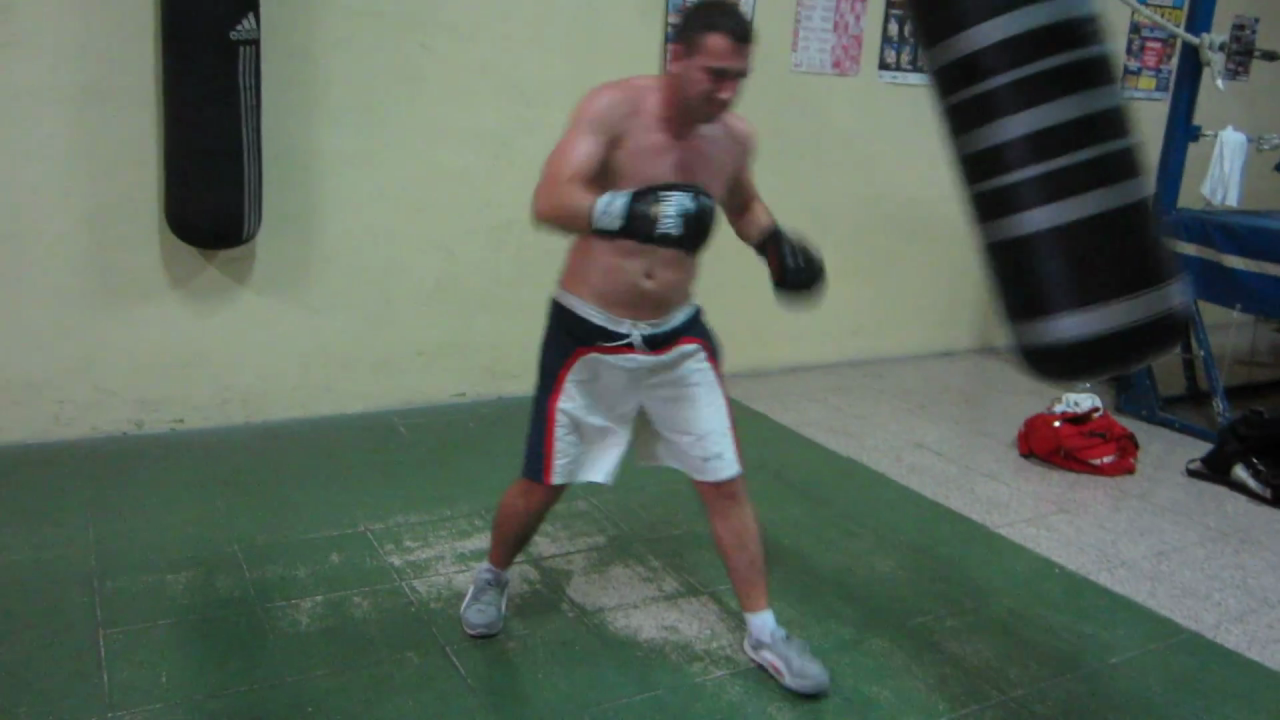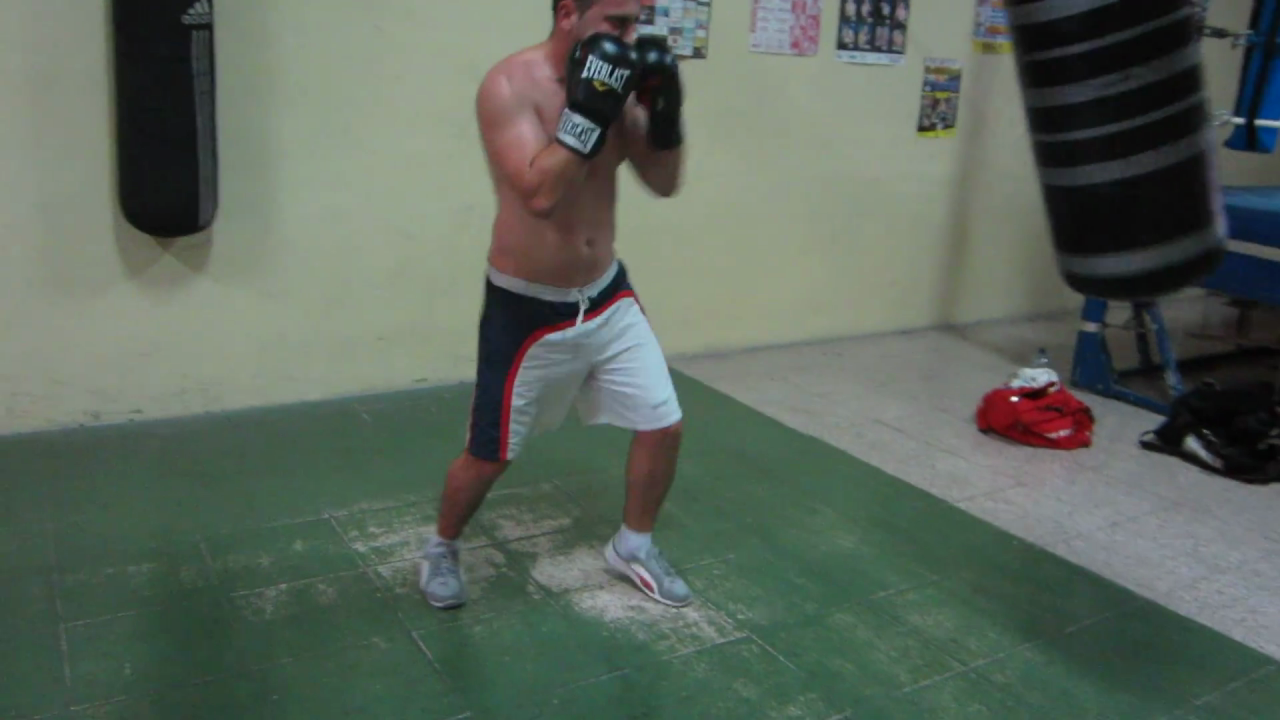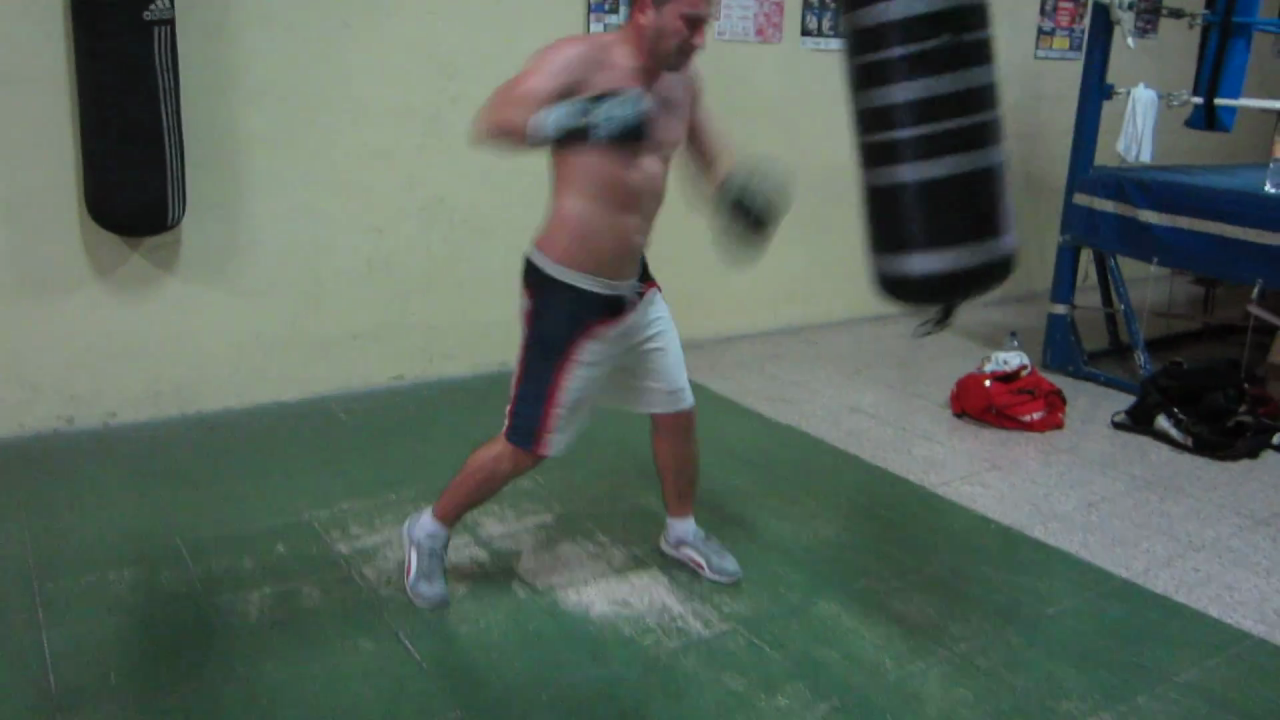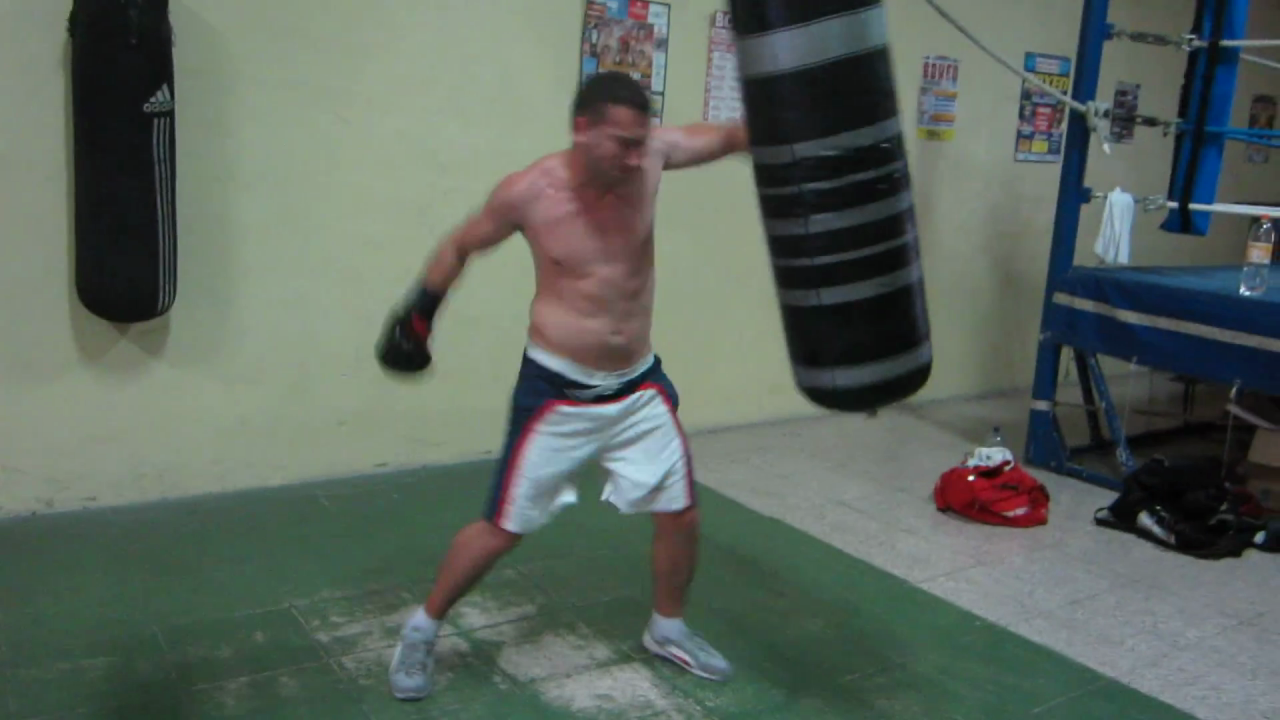
dt=0.4s
person 1, frame 1
left shoulder: (732, 138)
right shoulder: (613, 107)
left elbow: (744, 209)
right elbow: (549, 202)
left wrist: (778, 246)
right wrist: (634, 216)
left hip: (676, 337)
right hip: (587, 333)
left knee: (723, 484)
right knee: (542, 485)
left ankle: (763, 630)
right ankle: (493, 577)
person 1, frame 2
left shoulder: (618, 76)
right shoulder: (508, 86)
left elbow: (665, 182)
right elbow: (539, 194)
left wrist: (665, 108)
right wrist: (587, 109)
left hip: (607, 296)
right hip: (525, 306)
left knee: (663, 428)
right knee: (490, 455)
left ankle: (633, 544)
right ankle: (442, 548)
person 1, frame 3
left shoulder: (680, 79)
right shoulder: (583, 60)
left elbow: (704, 147)
right elbow: (498, 119)
left wrist: (734, 190)
right wrist: (588, 118)
left hip: (630, 286)
right hip: (569, 293)
left knee: (677, 415)
right knee: (526, 448)
left ankle: (682, 531)
right ankle: (430, 532)
person 1, frame 4
left shoulder: (647, 156)
right shoulder: (527, 191)
left elbow: (720, 137)
right elbow: (458, 247)
right wrist: (418, 311)
left hip: (637, 386)
right hip: (557, 386)
left knee: (680, 516)
right knee: (503, 527)
left ankle: (667, 628)
right ankle: (422, 628)
